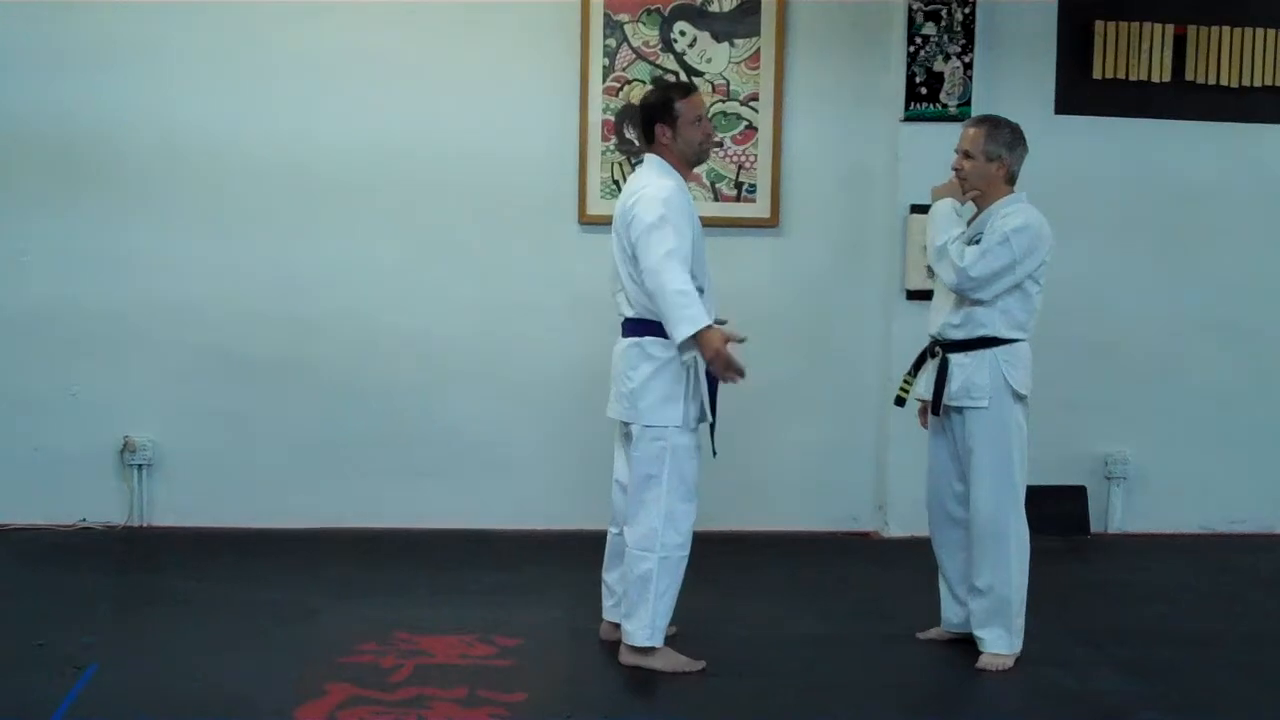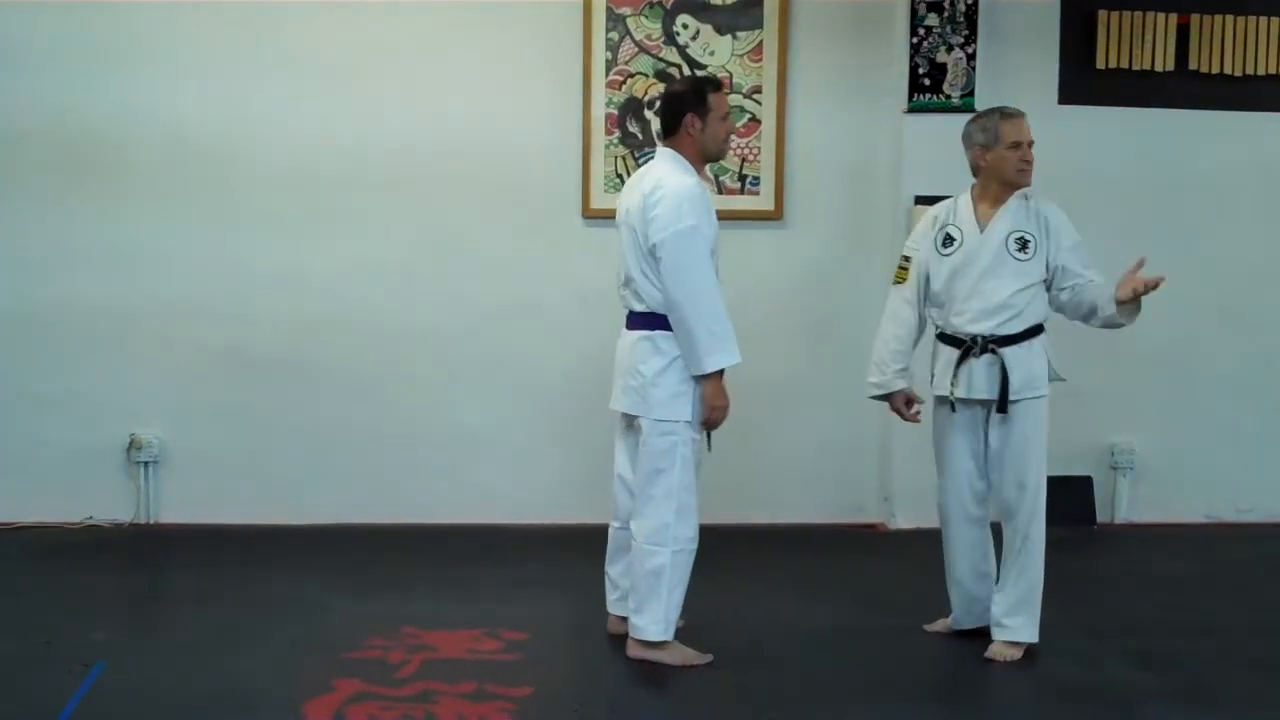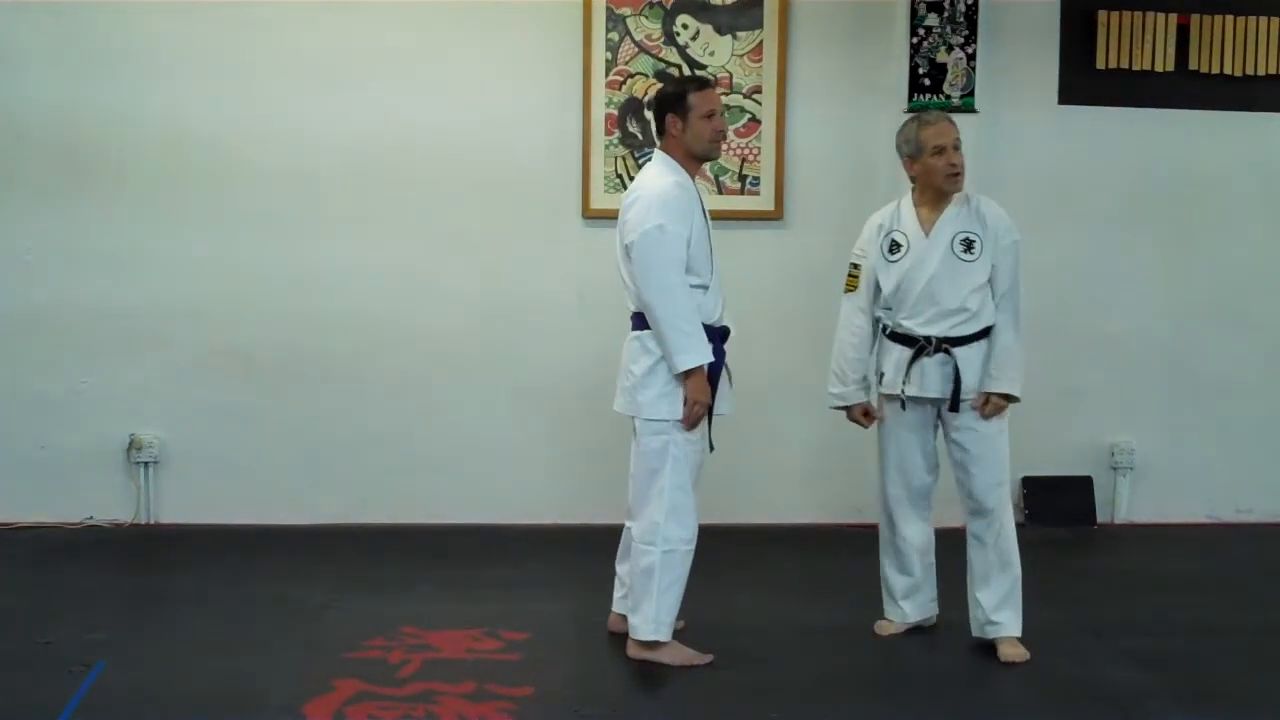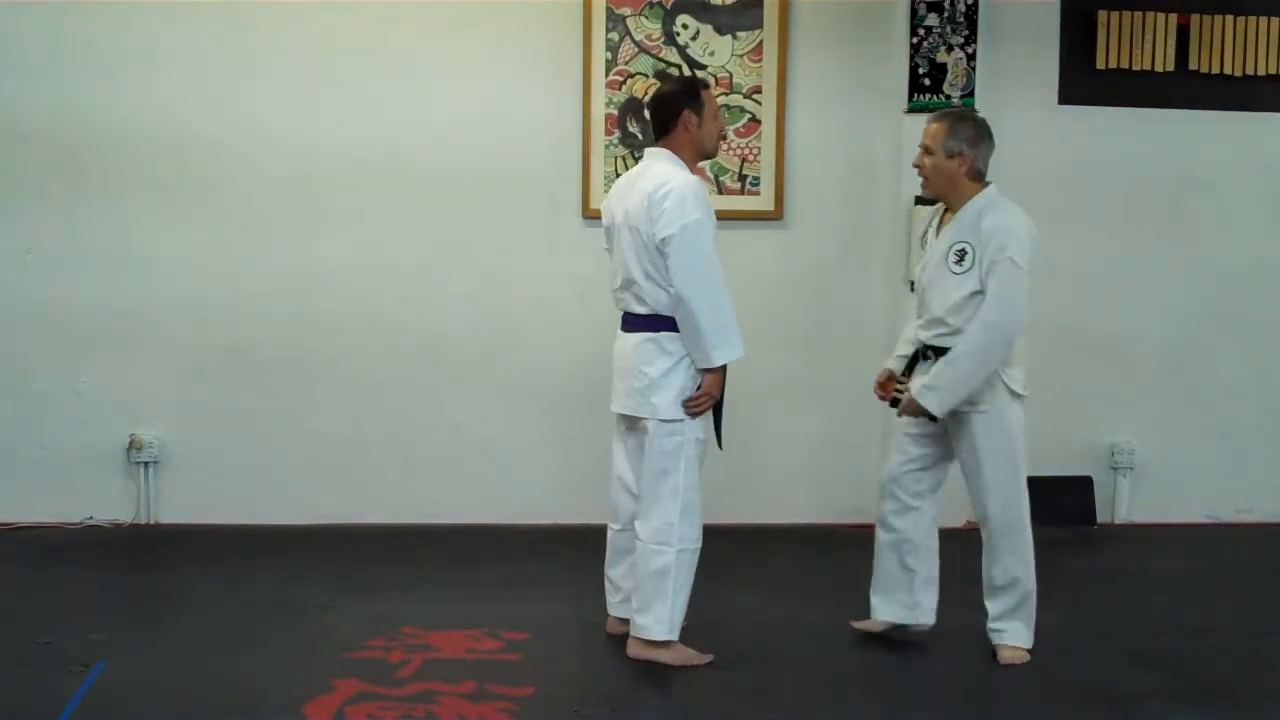
dt=1s
person 1, frame 1
left shoulder: (653, 188)
right shoulder: (660, 196)
right elbow: (666, 274)
left wrist: (696, 335)
right wrist: (703, 333)
left hip: (650, 359)
right hip: (663, 363)
left knee: (636, 500)
right knee: (663, 509)
left ankle: (620, 615)
right ankle: (641, 639)
person 1, frame 2
left shoulder: (646, 181)
right shoulder: (682, 193)
right elbow: (692, 294)
right wrist: (713, 376)
left hip: (644, 347)
right hip: (670, 357)
left knee: (636, 494)
right knee: (667, 504)
left ankle: (625, 608)
right ankle: (650, 634)
person 1, frame 3
left shoulder: (673, 187)
right shoulder: (661, 193)
right elbow: (664, 293)
right wrist: (693, 372)
left hip: (675, 360)
right hip: (670, 364)
left knee: (654, 496)
right knee: (668, 504)
left ankle: (629, 607)
right ankle: (649, 634)
person 1, frame 4
left shoulder: (626, 185)
right shoulder: (682, 190)
right elbow: (697, 287)
right wrist: (714, 365)
left hip: (636, 347)
right hip: (670, 357)
left knee: (634, 494)
right knee: (670, 505)
left ankle: (625, 609)
right ankle: (652, 633)
person 2, frame 1
left shoulder: (1022, 224)
right shoulder: (976, 220)
left elbow: (964, 276)
left wrist: (945, 209)
right wrist: (932, 383)
left hip: (990, 379)
right hip: (951, 375)
left knee: (994, 509)
right knee: (947, 505)
left ankle: (1000, 633)
right ankle: (961, 616)
person 2, frame 2
left shoulder: (1045, 220)
right shoulder: (939, 221)
left elbow: (1075, 290)
right elbow: (906, 304)
left wrist: (1119, 297)
right wrist: (892, 378)
left hip: (1018, 375)
right hip: (956, 374)
left knee: (1020, 503)
right knee: (959, 503)
left ankle: (1014, 624)
right ankle: (970, 609)
person 2, frame 3
left shoulder: (990, 220)
right shoulder: (881, 227)
left elbow: (1006, 308)
right elbow: (858, 315)
left wrist: (1002, 382)
right wrist: (850, 389)
left hip: (971, 374)
right hip: (904, 375)
left knee: (988, 498)
right knee: (903, 496)
left ankle: (1001, 623)
right ankle: (909, 606)
person 2, frame 4
left shoulder: (1004, 225)
right shoulder: (940, 220)
left elbow: (998, 326)
left wrist: (933, 392)
right wrist: (899, 365)
left hip: (982, 388)
right hip: (931, 380)
left knee: (1002, 512)
right knee: (902, 489)
left ankle: (1010, 629)
right ankle: (900, 607)
